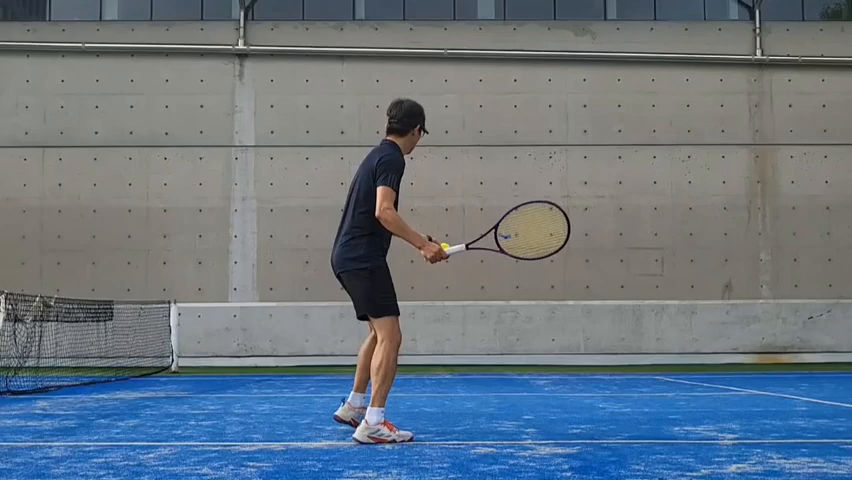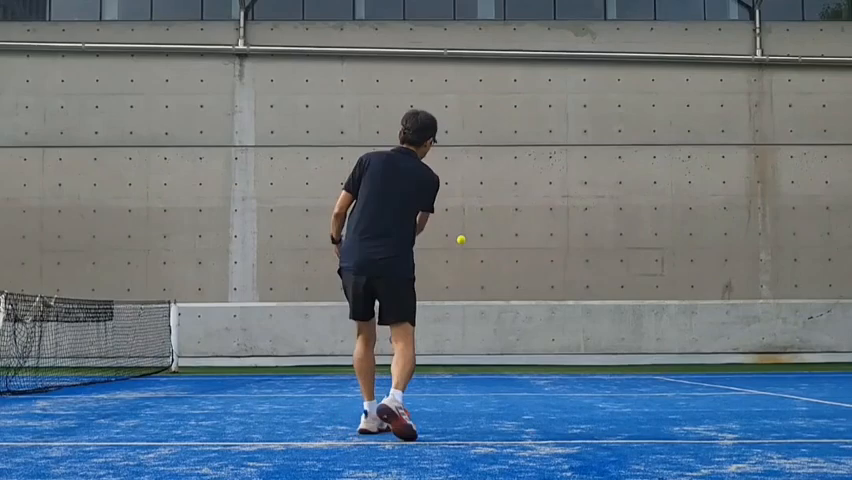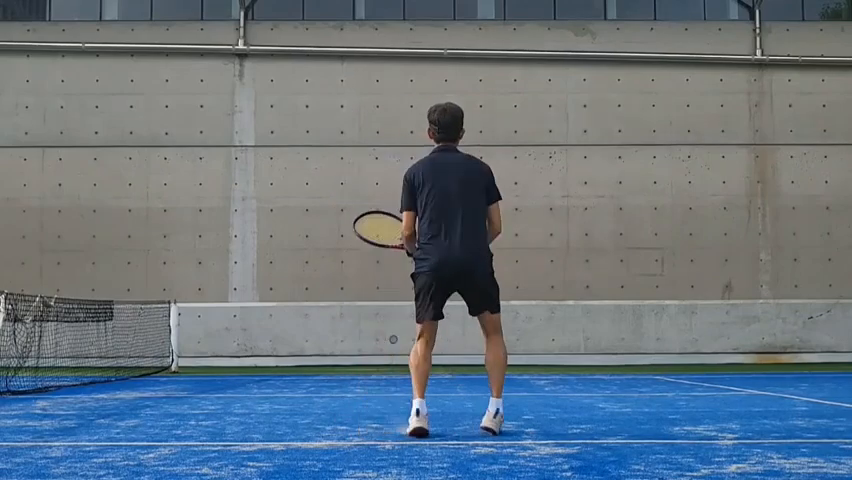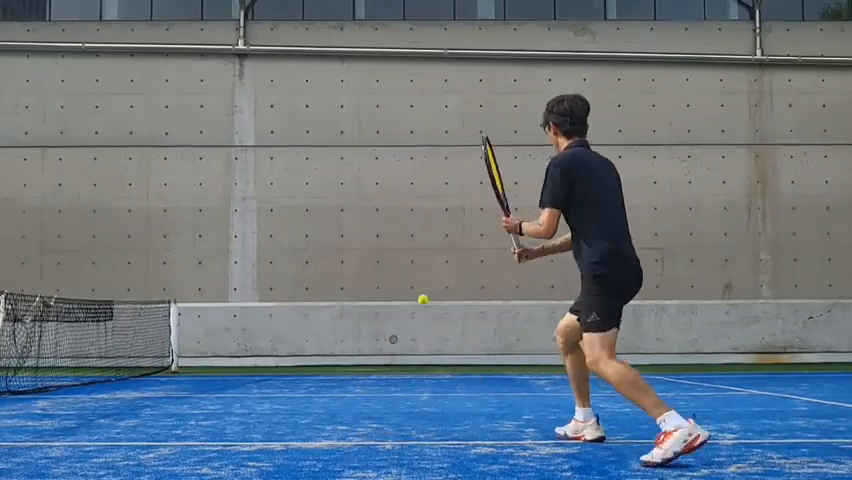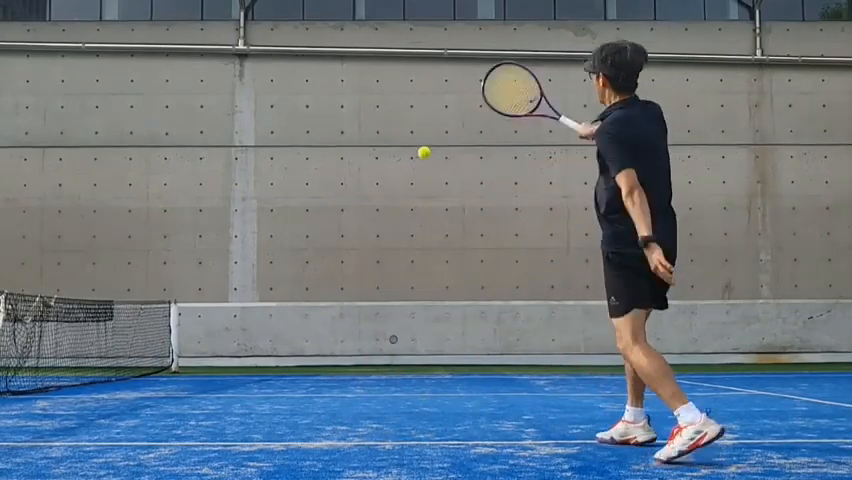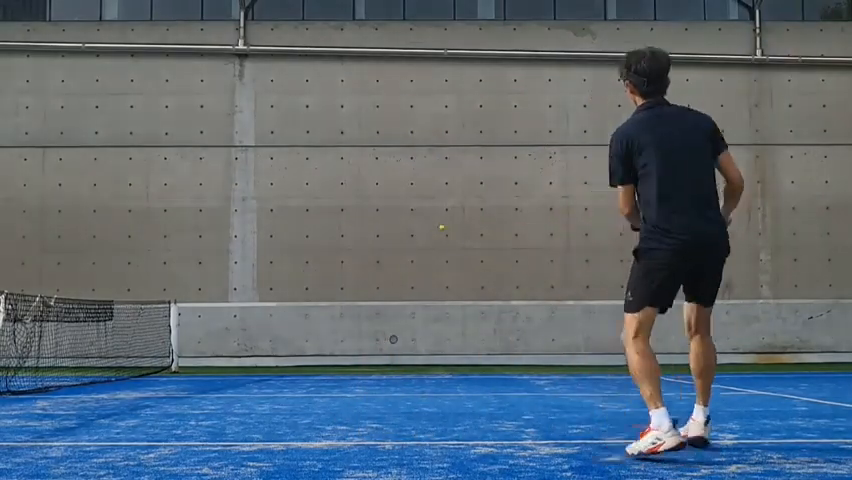
dt=0.7s
person 1, frame 1
left shoulder: (379, 156)
right shoulder: (390, 159)
right elbow: (384, 212)
left wrist: (418, 238)
right wrist: (421, 243)
left hip: (350, 257)
right hip: (363, 258)
left knee: (377, 334)
right knee: (390, 337)
left ankle: (353, 406)
right ankle: (373, 423)
person 1, frame 2
left shoulder: (369, 161)
right shoulder: (428, 178)
left elbow: (339, 210)
left wrist: (337, 240)
left hip: (355, 261)
right hip: (395, 266)
left knee: (365, 337)
right knee: (404, 342)
left ankle: (370, 413)
right ankle: (394, 401)
person 1, frame 3
left shoulder: (415, 172)
right shoulder: (480, 168)
left elbow: (407, 231)
right elbow: (495, 226)
left wrist: (418, 251)
left hip: (432, 264)
right hip: (476, 262)
left knee: (424, 339)
right knee: (494, 333)
left ankle: (418, 411)
right ankle: (495, 409)
person 1, frame 4
left shoulder: (560, 165)
right shoulder: (604, 165)
left elbow: (546, 228)
left wrist: (518, 227)
right wrist: (538, 252)
left hip: (605, 271)
right hip: (626, 269)
left knee: (599, 358)
right knee: (565, 334)
left ankle: (679, 427)
right ankle: (585, 421)
person 1, frame 5
left shoulder: (616, 129)
right shoulder: (649, 112)
left elbow: (632, 190)
left wrist: (647, 242)
right wrist: (594, 129)
left hip: (629, 245)
right hip: (658, 240)
left knee: (631, 341)
right knee: (634, 334)
left ankle: (696, 422)
right ankle: (634, 422)
person 1, frame 6
left shoulder: (625, 135)
right shoulder: (700, 121)
left elbow: (627, 207)
right elbow: (735, 180)
right wrist: (727, 213)
left hip: (662, 244)
right hip: (710, 240)
left knee: (635, 335)
right knee: (699, 330)
left ankle: (661, 428)
right ankle: (699, 419)
